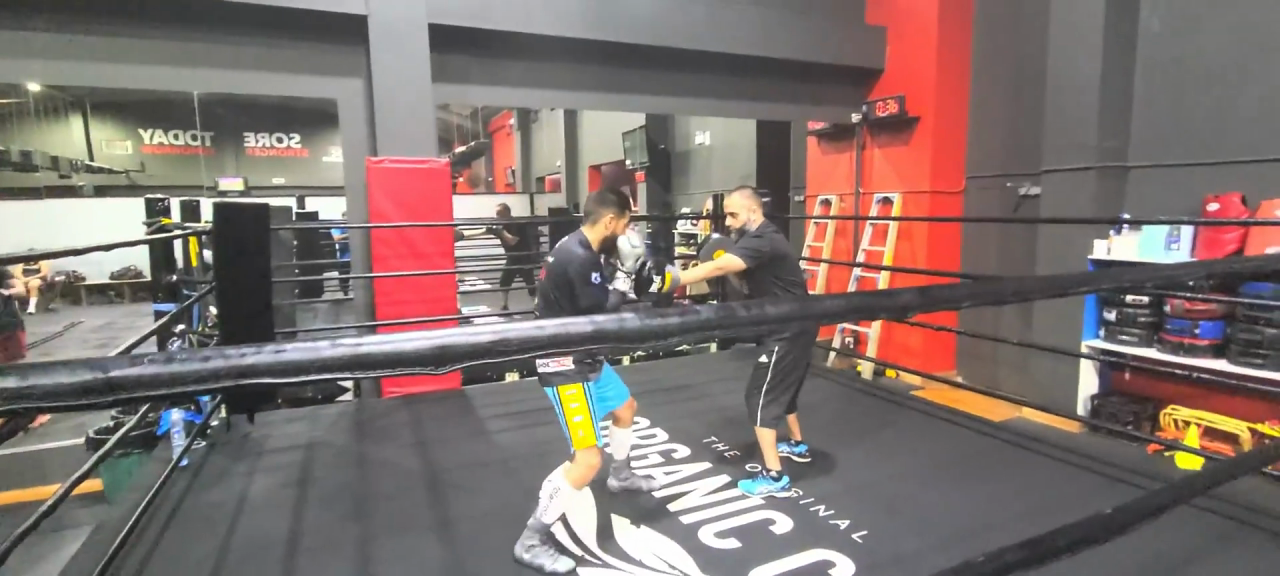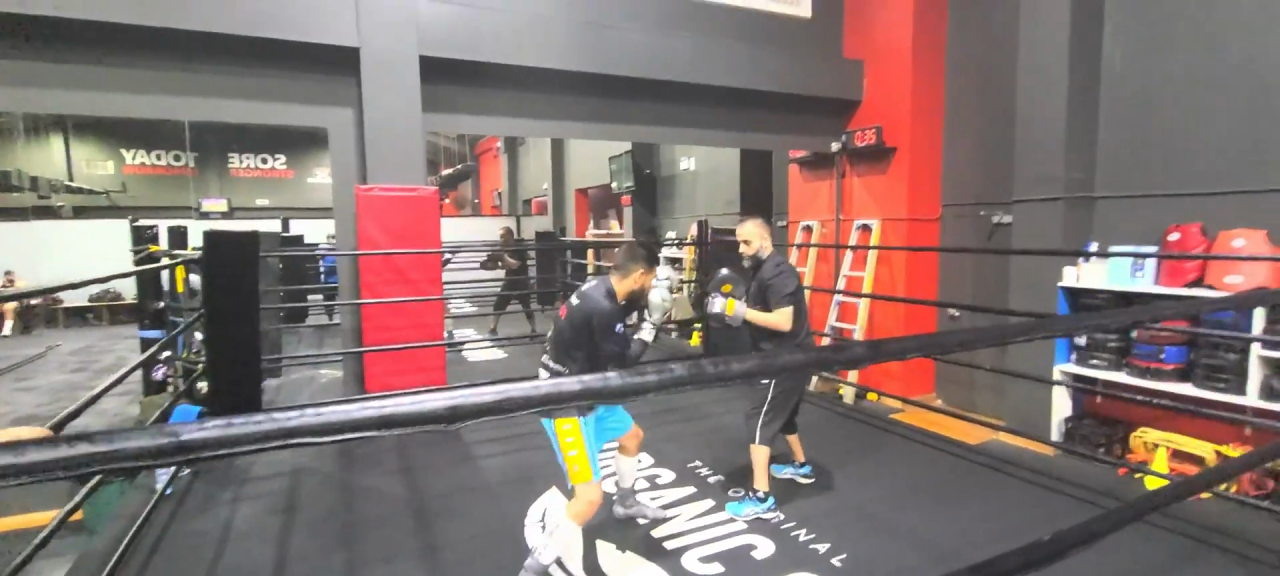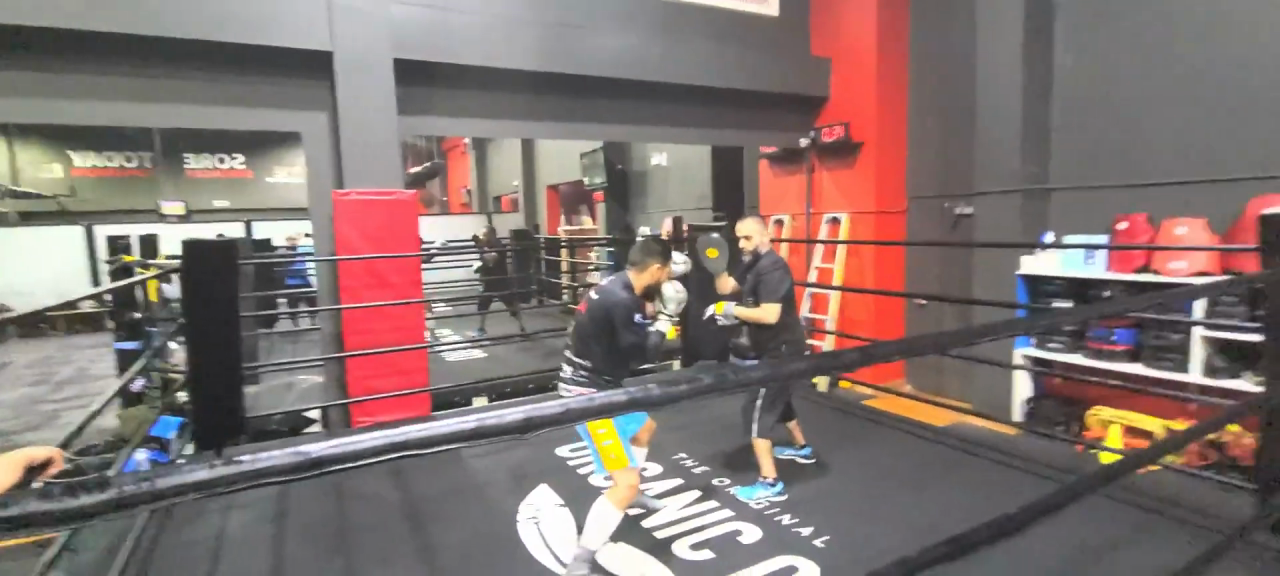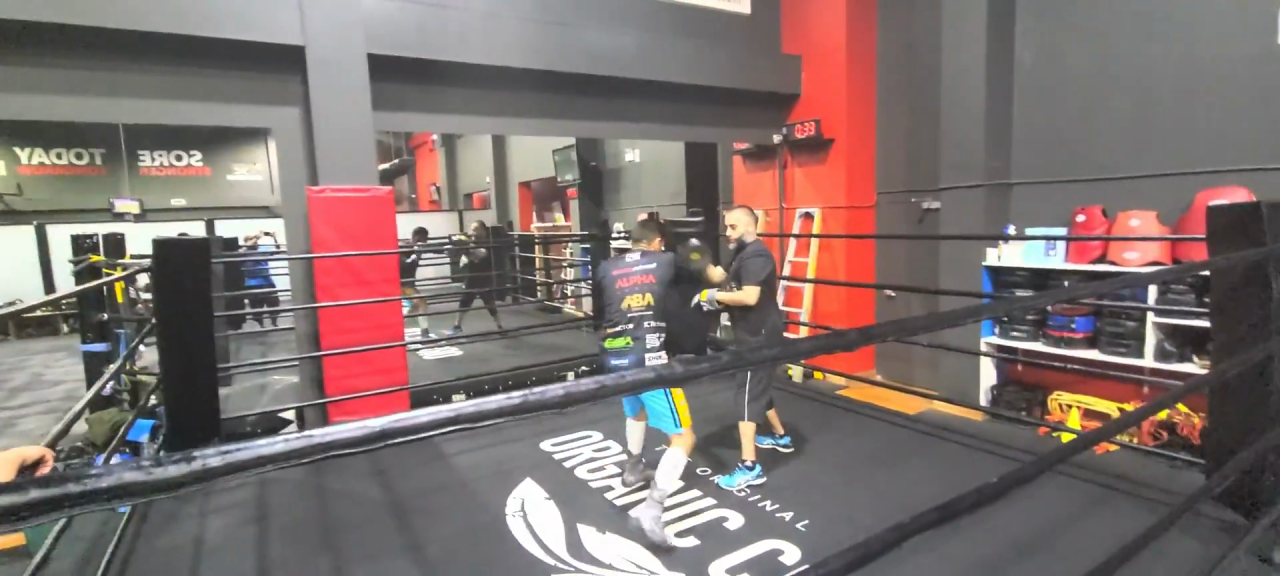
dt=0.7s
person 1, frame 1
left shoulder: (582, 248)
right shoulder: (577, 258)
left elbow: (597, 296)
right elbow: (604, 315)
left wrist: (617, 263)
right wrist: (625, 271)
left hip: (587, 358)
right hip: (566, 368)
left knee: (626, 408)
right knee: (588, 461)
left ankle: (620, 475)
right ankle: (531, 541)
person 1, frame 2
left shoulder: (604, 288)
right shoulder: (602, 308)
right elbow: (625, 360)
left wrist: (659, 285)
right wrist: (652, 321)
left knee: (633, 437)
right knee: (589, 497)
left ankle: (626, 502)
person 1, frame 3
left shoulder: (618, 284)
right shoulder: (620, 300)
left elbow: (644, 294)
right elbow: (645, 353)
left wrist: (661, 294)
right wrist: (667, 315)
left hip: (603, 385)
right hip: (588, 393)
left knee: (645, 429)
right knee: (624, 483)
left ankle: (635, 494)
person 1, frame 4
left shoulder: (605, 269)
right shoulder: (667, 262)
left hip: (614, 357)
right hip: (649, 358)
left knee: (638, 410)
right knee: (684, 438)
left ankle: (633, 469)
right ankle: (651, 507)
person 2, frame 1
left shoulder: (762, 241)
right shoulder: (762, 238)
left elbow: (719, 267)
right elbow: (750, 278)
left wrist: (673, 278)
right wrist: (735, 273)
left hip: (789, 331)
right hip: (795, 326)
left knee: (761, 396)
right knee: (782, 388)
left ankle: (774, 477)
right ankle: (797, 445)
person 2, frame 2
left shoulder: (777, 272)
right shoulder: (763, 269)
left elbow: (783, 322)
right elbow: (761, 309)
left wrist: (738, 311)
right wrist: (736, 304)
left knee: (761, 418)
right knee: (782, 412)
left ankle: (761, 497)
right ankle: (801, 466)
person 2, frame 3
left shoulder: (772, 269)
right shoulder: (753, 266)
left elbow: (769, 316)
right elbow: (726, 288)
left wrist: (730, 310)
right wrist: (716, 265)
left hip: (782, 351)
right hip: (777, 349)
left knee: (758, 410)
right knee: (776, 399)
left ankle: (769, 483)
right ankle: (801, 448)
person 2, frame 4
left shoulder: (755, 255)
right shoulder: (742, 253)
left elbow: (749, 297)
right elbow: (718, 276)
left wrist: (713, 296)
left hip: (760, 337)
right hip: (755, 335)
left knee: (747, 396)
right knee: (758, 390)
left ankle: (749, 467)
right ankle: (780, 436)
